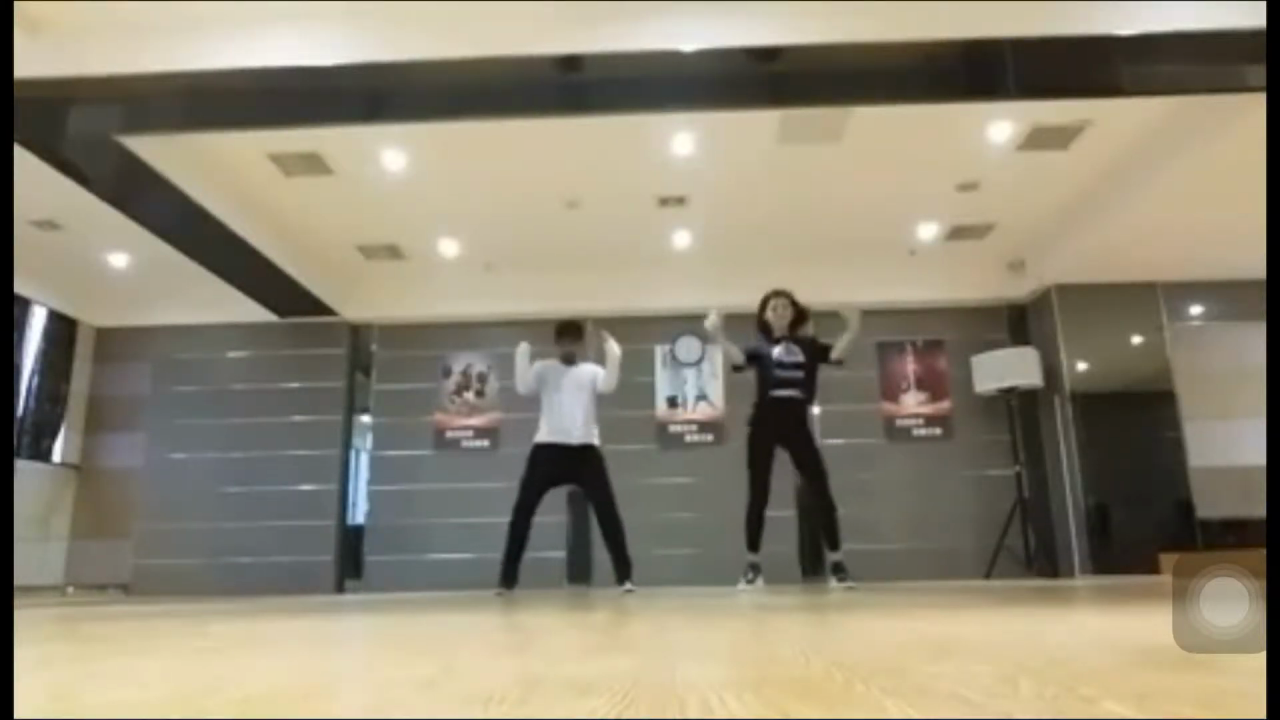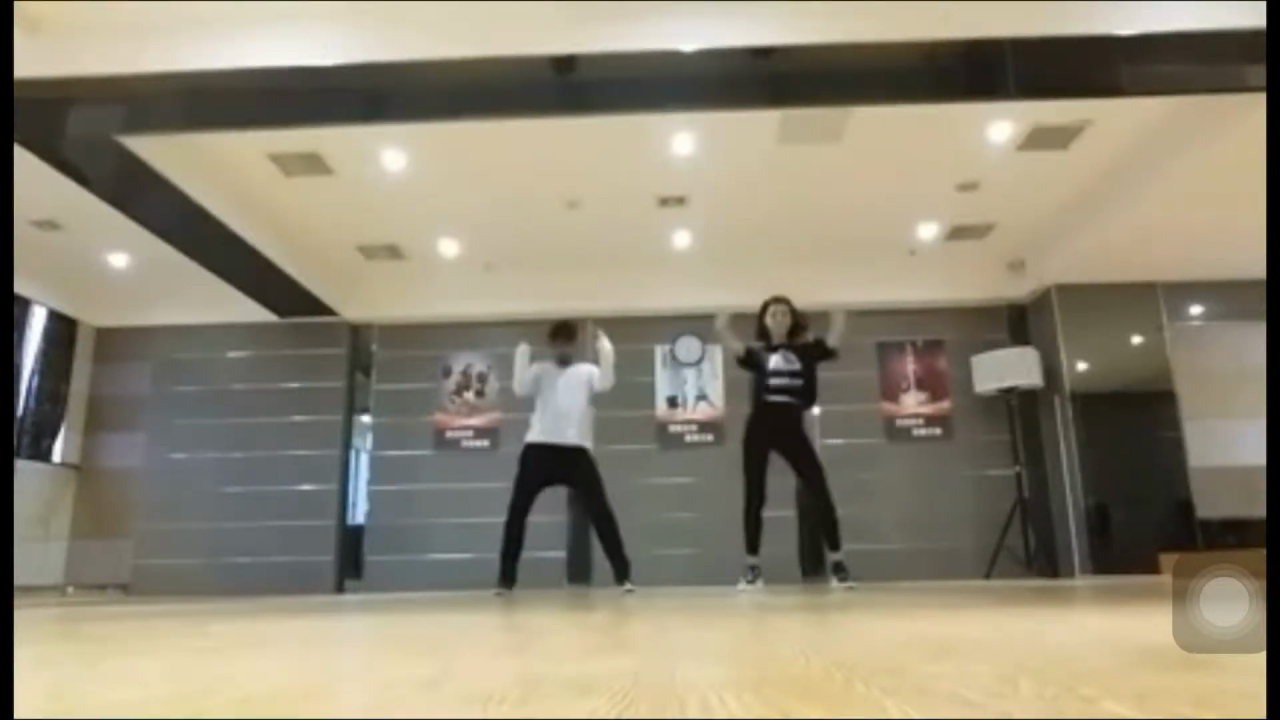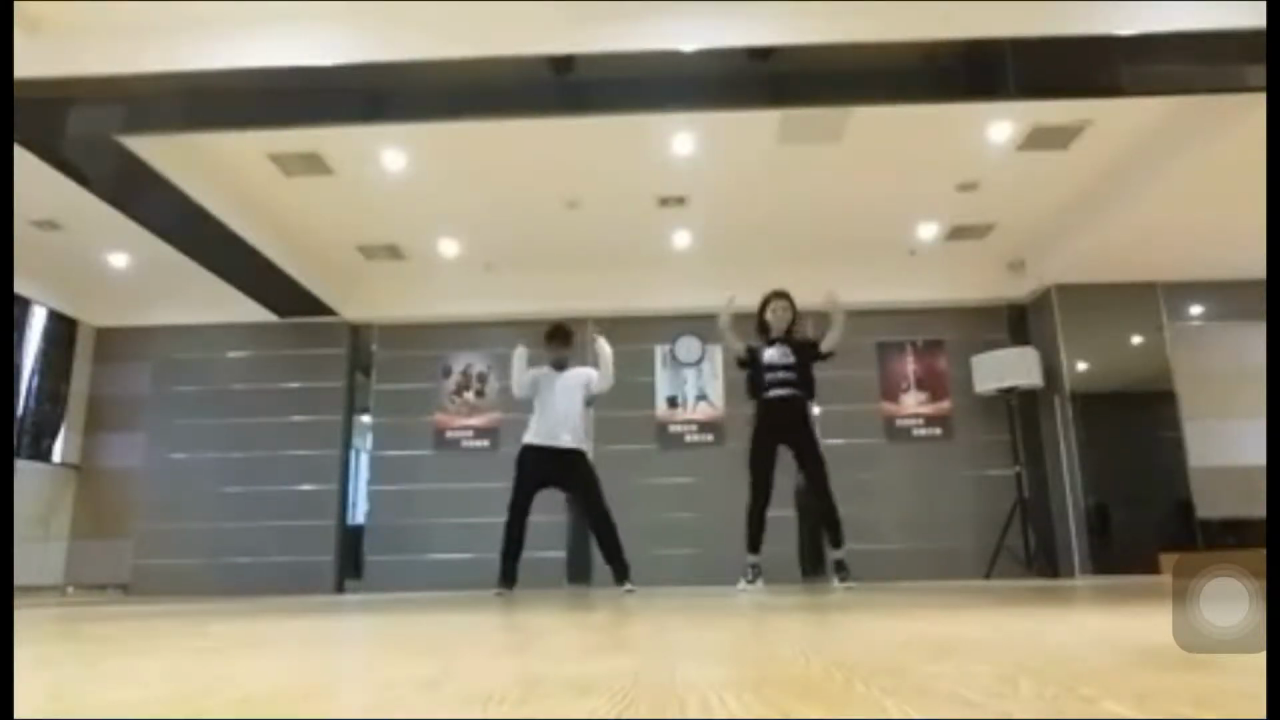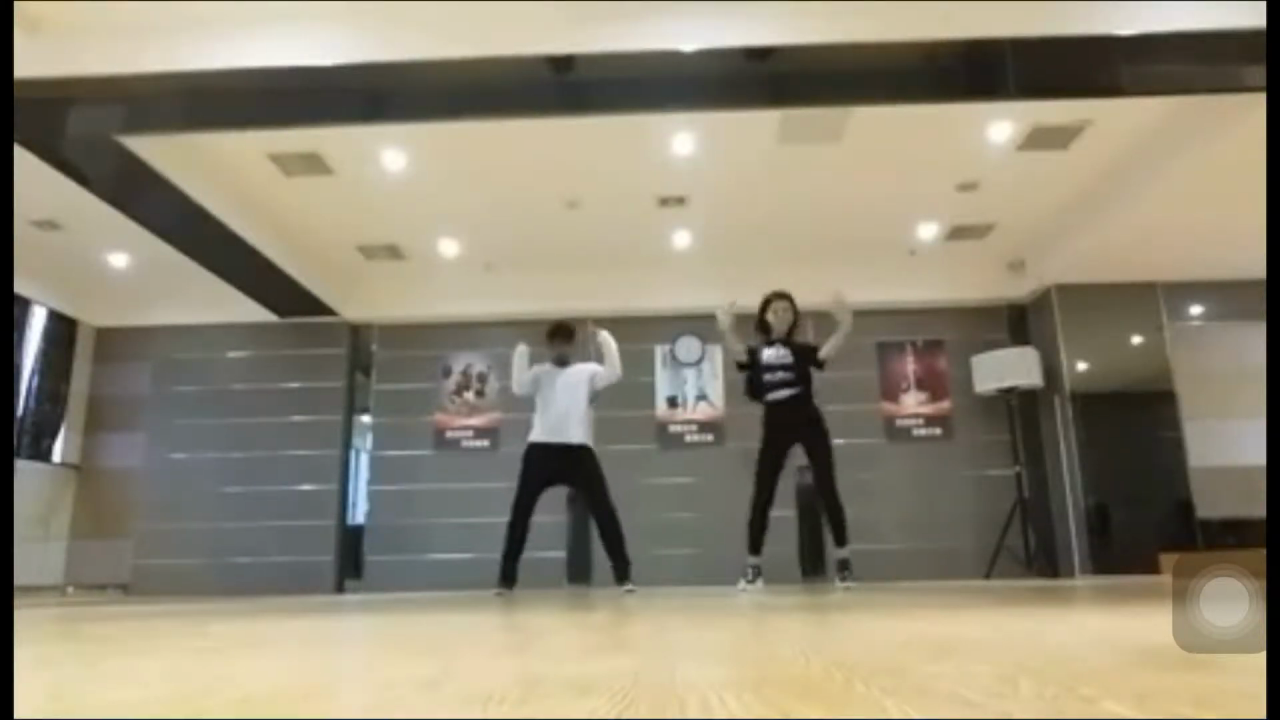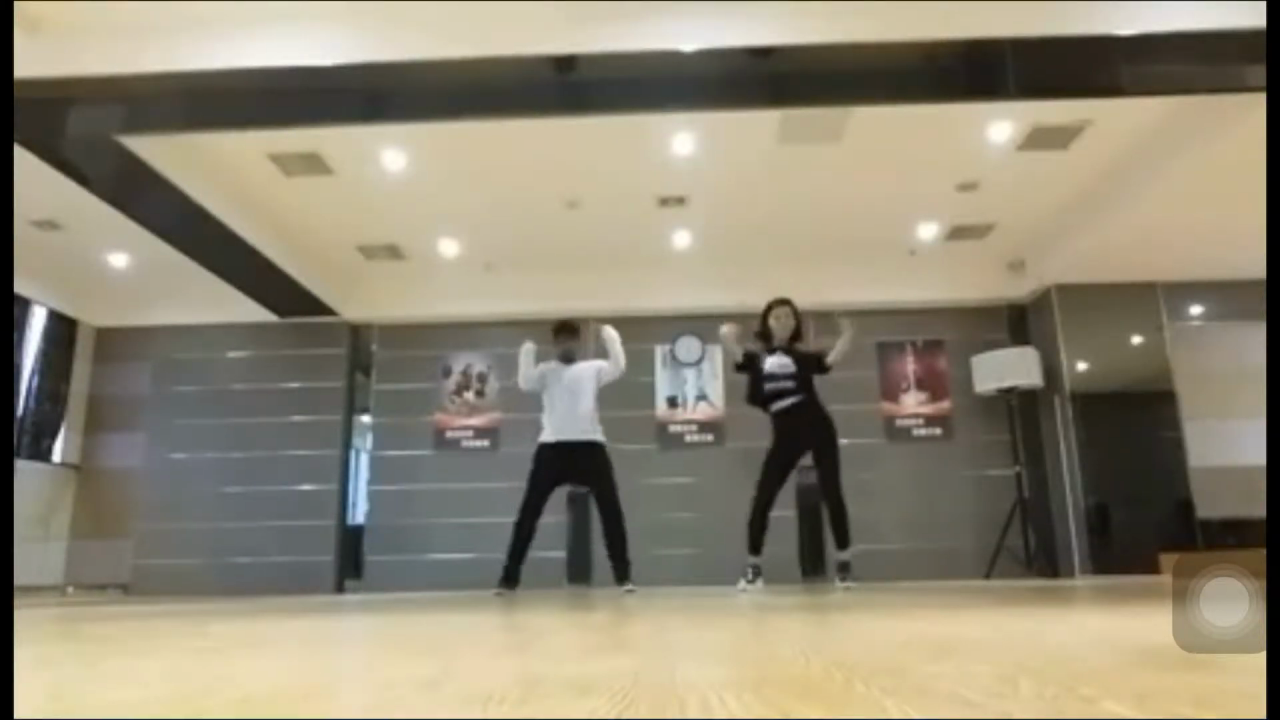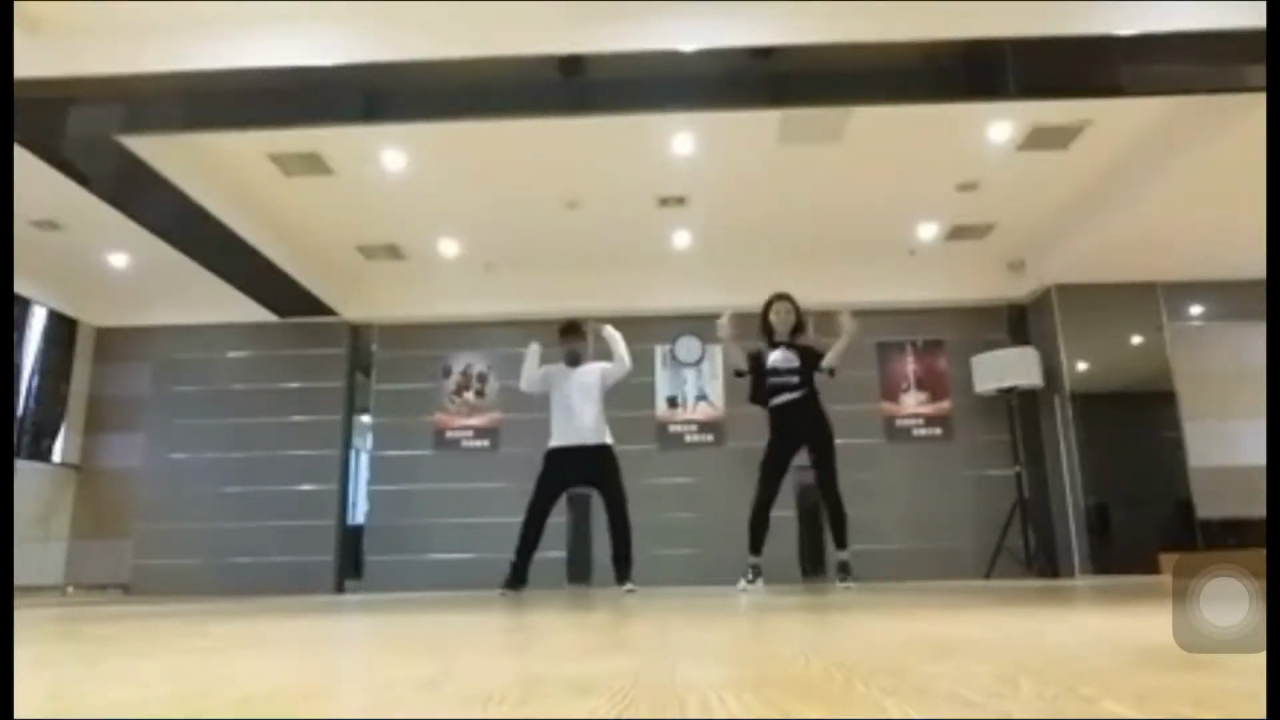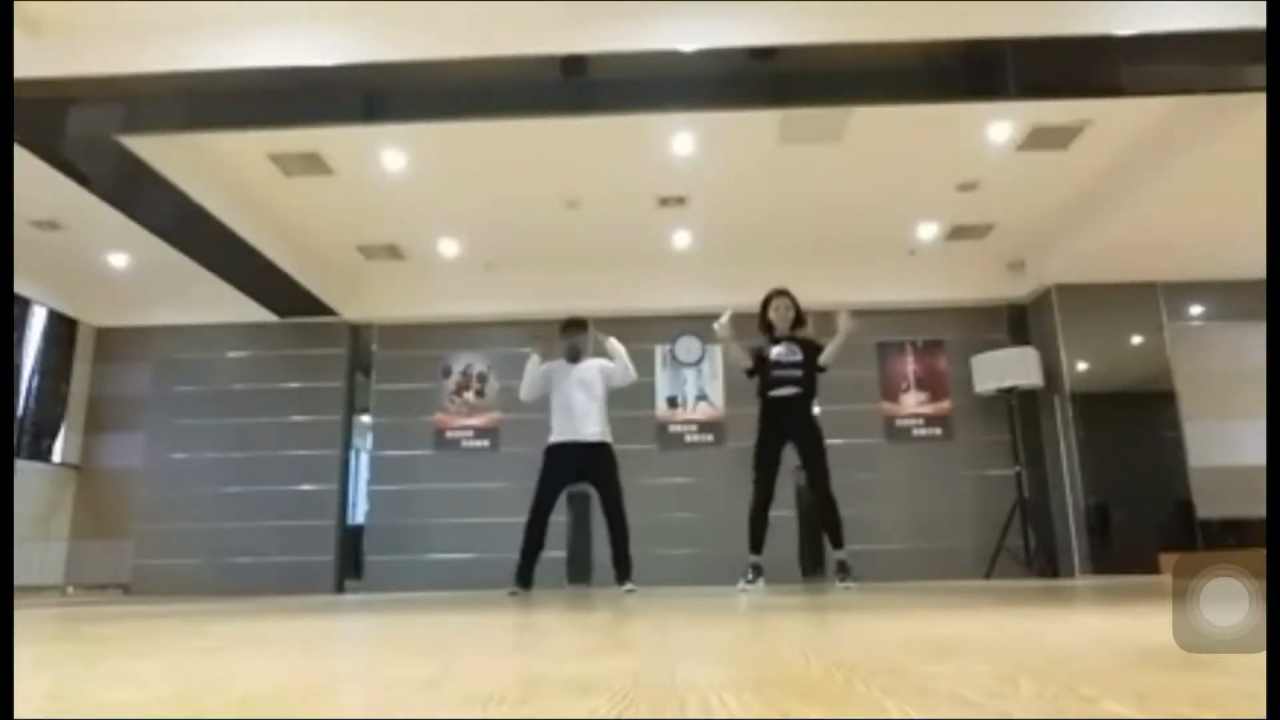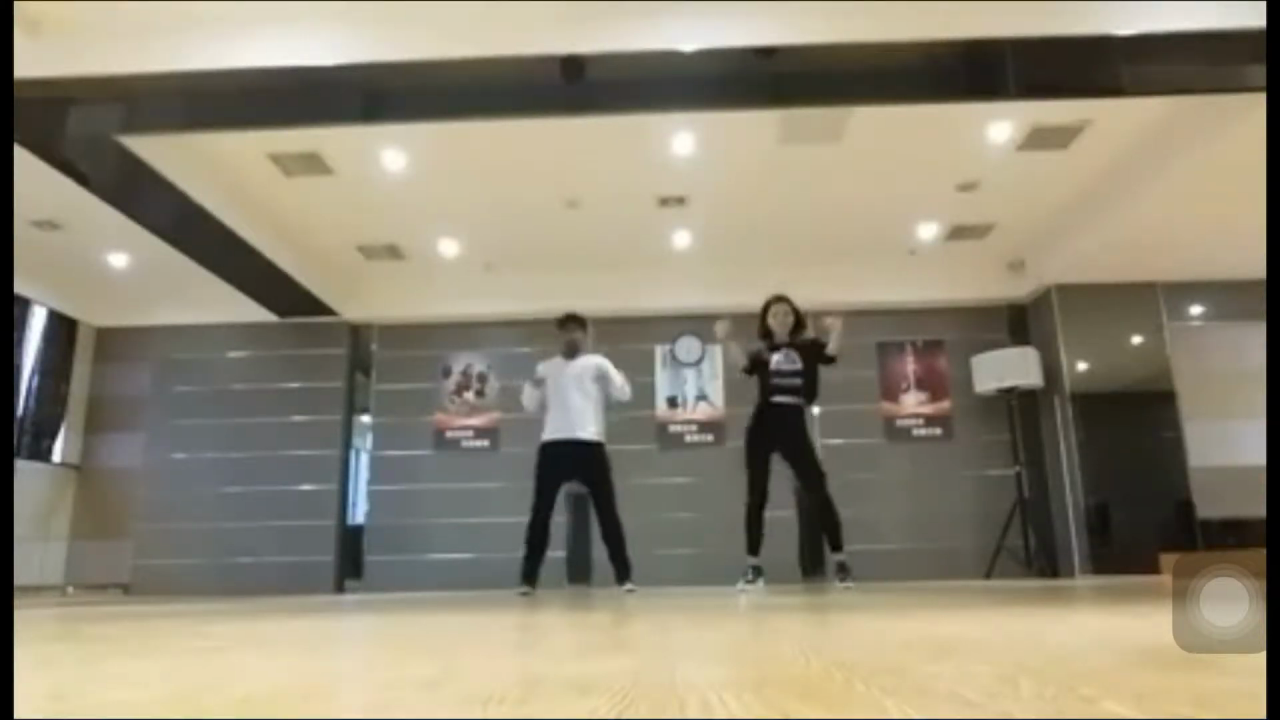
dt=0.1s
person 1, frame 1
left shoulder: (807, 345)
right shoulder: (761, 347)
left elbow: (834, 354)
right elbow: (738, 359)
left wrist: (852, 329)
right wrist: (717, 334)
left hip: (796, 424)
right hip: (765, 423)
left knee: (821, 491)
right knee: (758, 494)
left ankle: (836, 562)
right ankle: (753, 565)
person 1, frame 2
left shoulder: (807, 350)
right shoulder: (759, 353)
left elbow: (832, 345)
right elbow: (737, 351)
left wrist: (838, 320)
right wrist: (723, 331)
left hip: (792, 429)
right hip: (760, 428)
left knee: (819, 492)
right knee: (754, 497)
left ankle: (836, 562)
right ankle: (752, 567)
person 1, frame 3
left shoulder: (801, 346)
right shoulder: (757, 350)
left elbow: (827, 347)
right elbow: (738, 352)
left wrist: (838, 321)
right wrist: (725, 327)
left hip: (798, 422)
right hip: (766, 423)
left knee: (819, 491)
right knee: (759, 495)
left ankle: (839, 562)
right ankle: (753, 566)
person 1, frame 4
left shoulder: (800, 349)
right shoulder: (757, 351)
left elbow: (824, 354)
right elbow: (739, 355)
left wrist: (844, 327)
right wrist: (727, 330)
left hip: (808, 421)
right hip: (776, 425)
left knee: (827, 489)
right knee: (762, 495)
left ankle: (843, 561)
right ankle: (753, 567)
person 1, frame 5
left shoulder: (803, 357)
right shoulder: (758, 358)
left elbow: (829, 361)
right elbow: (736, 357)
left wrist: (846, 337)
right wrist: (730, 339)
left hip: (816, 427)
right hip: (786, 434)
left knee: (832, 493)
right knee: (762, 498)
left ankle: (844, 562)
right ankle: (753, 566)
person 1, frame 6
left shoulder: (805, 351)
right shoulder: (761, 355)
left elbow: (827, 364)
right elbow: (740, 365)
left wrist: (846, 336)
right wrist: (727, 340)
left hip: (812, 424)
right hip: (781, 430)
left knee: (829, 491)
right knee: (764, 496)
left ankle: (843, 563)
right ankle: (753, 567)
person 1, frame 7
left shoulder: (807, 345)
right shoulder: (763, 348)
left elbow: (824, 361)
right elbow: (746, 364)
left wrist: (842, 333)
right wrist: (727, 339)
left hip: (803, 420)
right hip: (772, 421)
left knee: (821, 490)
right knee: (762, 494)
left ankle: (841, 561)
right ankle: (754, 566)
person 1, frame 8
left shoulder: (808, 347)
right shoulder: (762, 354)
left elbow: (831, 352)
right elbow: (741, 362)
left wrist: (837, 330)
right wrist: (725, 339)
left hip: (794, 428)
right hip: (763, 427)
left knee: (818, 494)
right knee: (756, 496)
left ankle: (840, 562)
right ankle: (753, 567)
person 2, frame 1
left shoulder: (592, 371)
right shoulder: (544, 368)
left elbow: (609, 385)
right elbow: (523, 388)
left wrist: (611, 350)
right wrist: (523, 352)
left hip: (584, 448)
right hip: (547, 449)
left knee: (607, 509)
right knee: (522, 510)
left ankle: (624, 575)
right ankle: (508, 578)
person 2, frame 2
left shoulder: (588, 371)
right shoulder: (540, 371)
left elbow: (605, 384)
right elbow: (521, 389)
left wrist: (605, 349)
right wrist: (522, 353)
left hip: (575, 450)
right hip: (539, 449)
left knee: (601, 511)
right knee: (517, 510)
left ankle: (622, 574)
right ankle: (506, 577)
person 2, frame 3
left shoulder: (584, 375)
right shoulder: (537, 376)
left elbow: (605, 384)
right elbow: (519, 391)
left wrist: (602, 348)
right wrist: (520, 355)
left hip: (571, 453)
right hip: (535, 451)
left knee: (598, 513)
right knee: (517, 512)
left ankle: (622, 575)
right ankle: (507, 577)
person 2, frame 4
left shoulder: (587, 371)
right shoulder: (539, 373)
left elbow: (613, 376)
right elbow: (519, 389)
left wrist: (606, 342)
right wrist: (521, 353)
left hip: (578, 449)
right hip: (542, 449)
left knee: (604, 510)
right knee: (520, 511)
left ankle: (623, 575)
right ankle: (507, 578)
person 2, frame 5
left shoulder: (594, 368)
right shoulder: (546, 371)
left elbow: (619, 367)
right elbow: (525, 383)
left wrist: (609, 335)
right wrist: (528, 350)
left hip: (589, 447)
right hip: (552, 447)
left knee: (611, 508)
right knee: (529, 511)
left ankle: (623, 575)
right ankle: (510, 576)
person 2, frame 6
left shoulder: (599, 370)
right shoulder: (550, 373)
left elbow: (624, 367)
right elbow: (527, 385)
left wrist: (611, 335)
right wrist: (533, 351)
left hip: (597, 449)
right hip: (561, 451)
left knee: (618, 509)
right knee: (536, 512)
left ankle: (624, 575)
right ankle: (516, 577)
person 2, frame 7
left shoulder: (601, 366)
right shoulder: (550, 370)
left elbow: (629, 377)
right elbow: (527, 395)
left wrist: (612, 346)
right wrist: (535, 361)
left hip: (597, 445)
right hip: (560, 447)
left knee: (615, 510)
right knee: (539, 510)
left ankle: (624, 575)
right ankle: (523, 578)
person 2, frame 8
left shoulder: (597, 364)
right shoulder: (546, 368)
left elbow: (623, 394)
right elbow: (532, 405)
left wrist: (610, 377)
right wrist: (532, 388)
left hip: (589, 444)
right hip: (554, 445)
left knee: (606, 510)
right knee: (541, 510)
left ankle: (623, 575)
right ankle: (529, 577)
